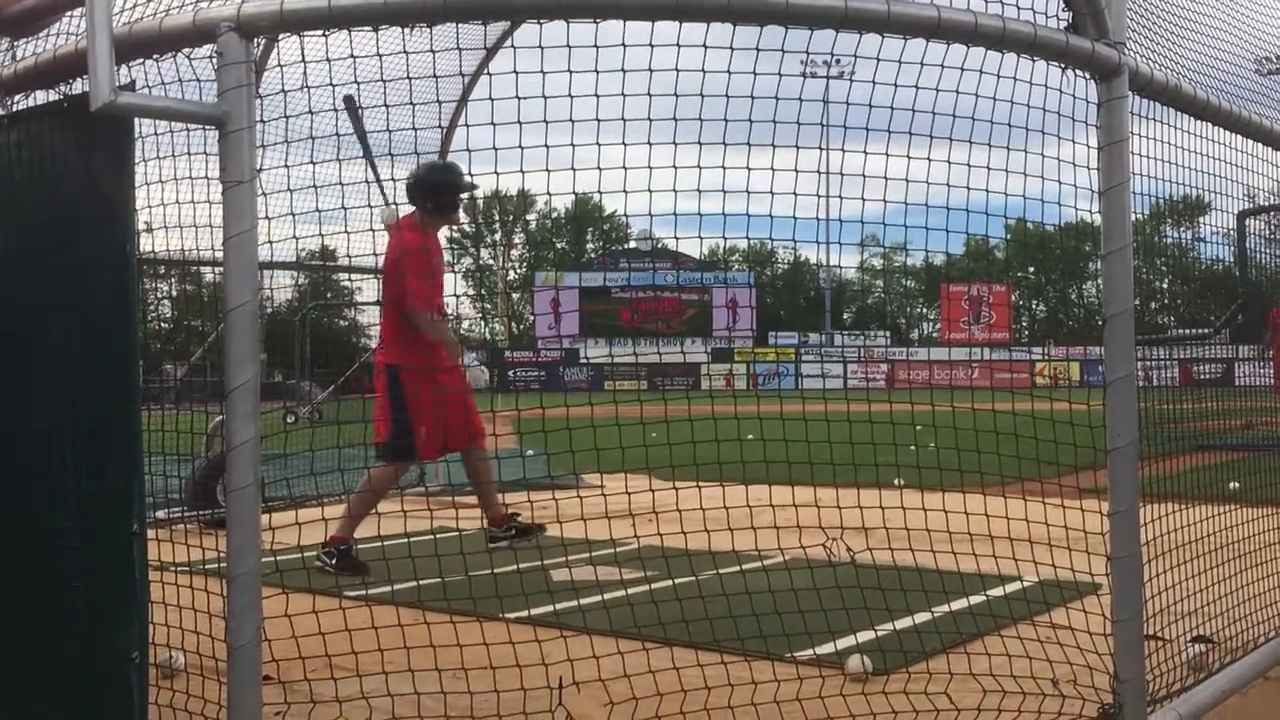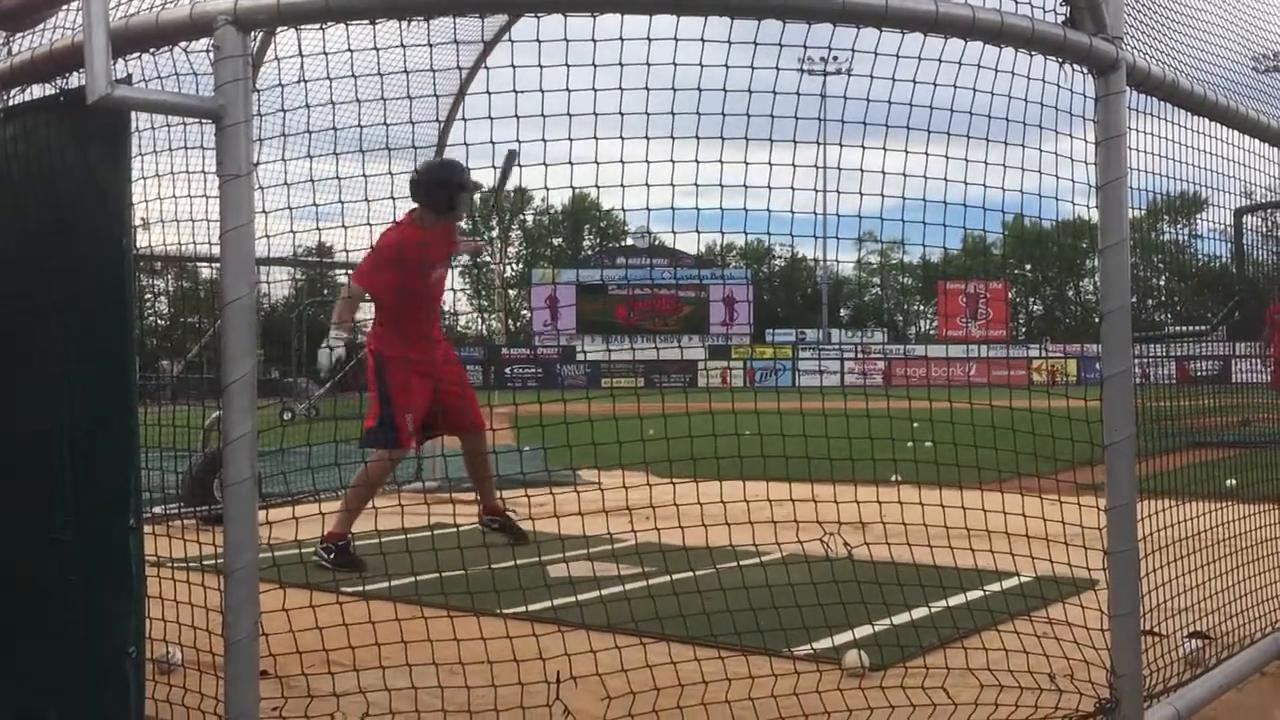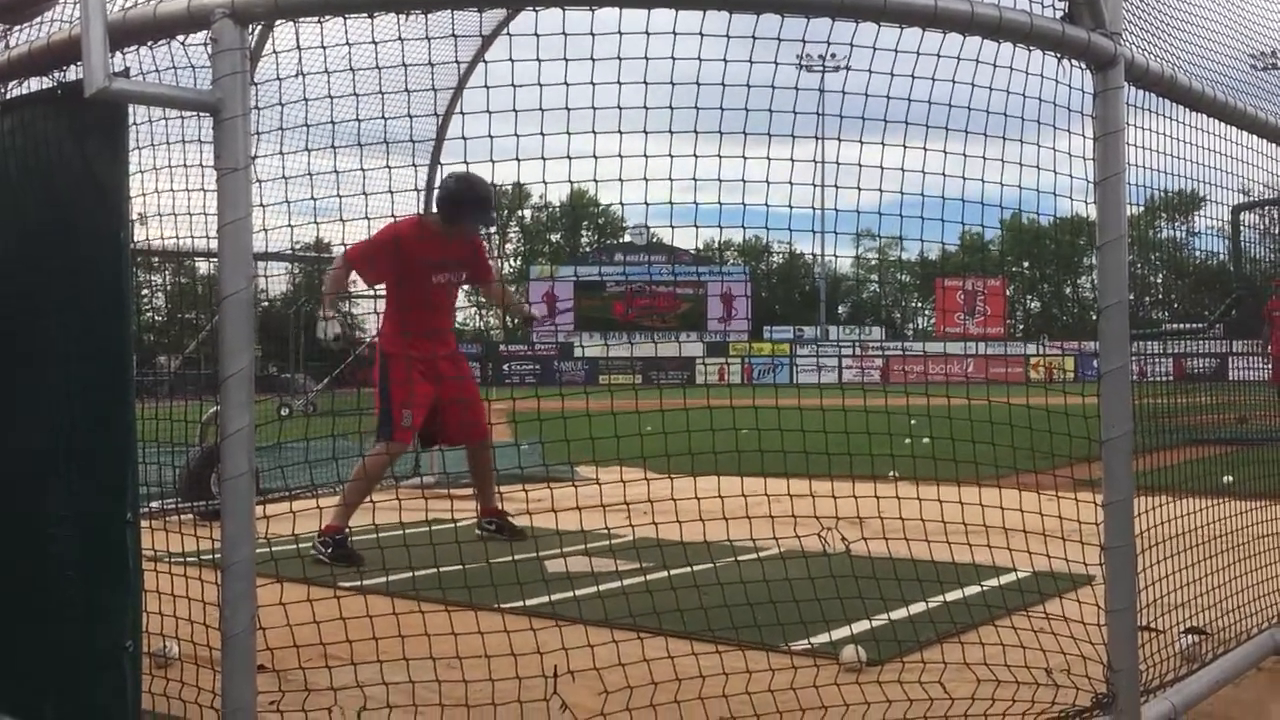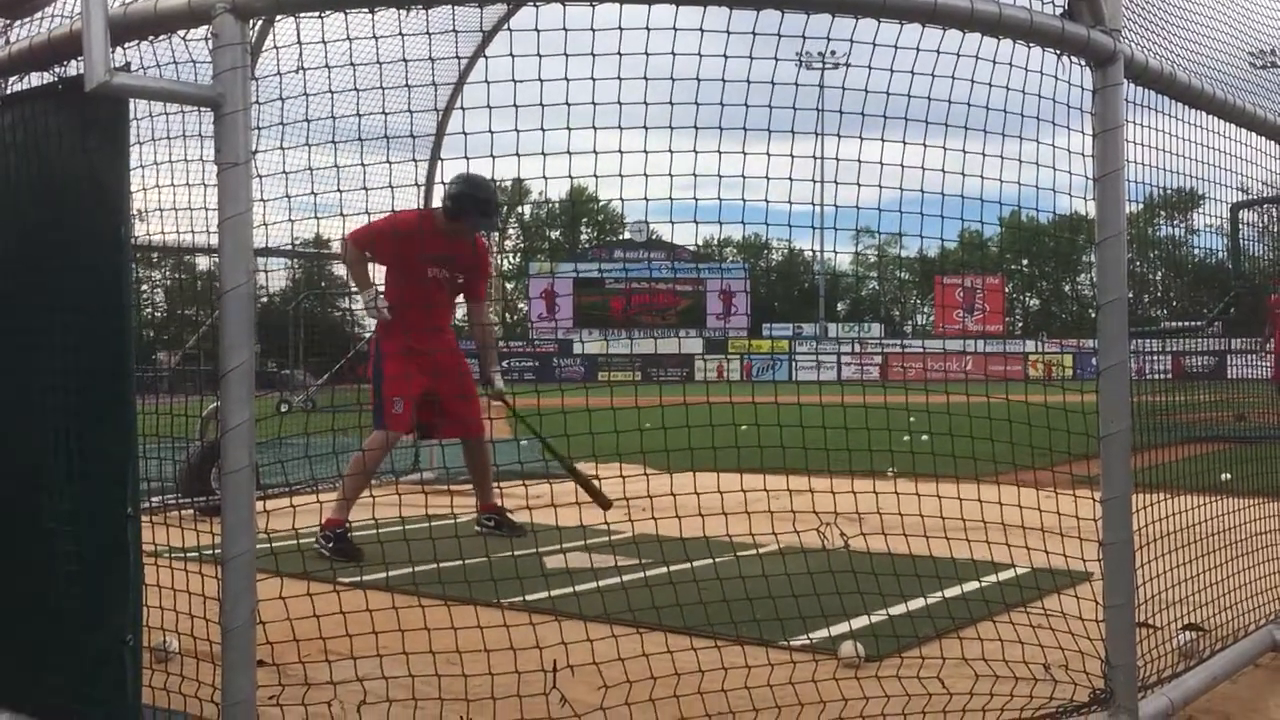
dt=0.2s
person 1, frame 1
left shoulder: (414, 229)
right shoulder: (414, 248)
left elbow: (397, 234)
right elbow: (424, 315)
left wrist: (398, 239)
right wrist: (460, 356)
left hip: (435, 360)
right hip: (406, 366)
left knee: (472, 435)
right knee: (399, 458)
left ankle: (498, 523)
right ankle: (336, 544)
person 1, frame 2
left shoulder: (442, 229)
right shoulder: (400, 240)
right elbow: (355, 286)
left wrist: (466, 245)
right wrist: (337, 336)
left hip: (436, 349)
right hip: (396, 354)
left knee: (474, 428)
right knee: (392, 448)
left ankle: (493, 513)
right ankle: (333, 540)
person 1, frame 3
left shoulder: (469, 243)
right shoulder: (403, 235)
left elbow: (489, 285)
right elbow: (344, 263)
left wrist: (521, 310)
right wrist: (328, 313)
left hip: (445, 351)
right hip: (402, 352)
left knee: (478, 432)
right knee: (393, 442)
left ankle: (490, 515)
right ankle: (332, 532)
person 1, frame 4
left shoulder: (476, 250)
right shoulder: (407, 226)
left elbow: (478, 311)
right elbow: (354, 244)
left wrist: (492, 367)
right wrist: (368, 294)
left hip: (443, 344)
right hip: (397, 343)
left knee: (473, 426)
right knee: (389, 431)
left ankle: (489, 511)
right ankle: (333, 527)
